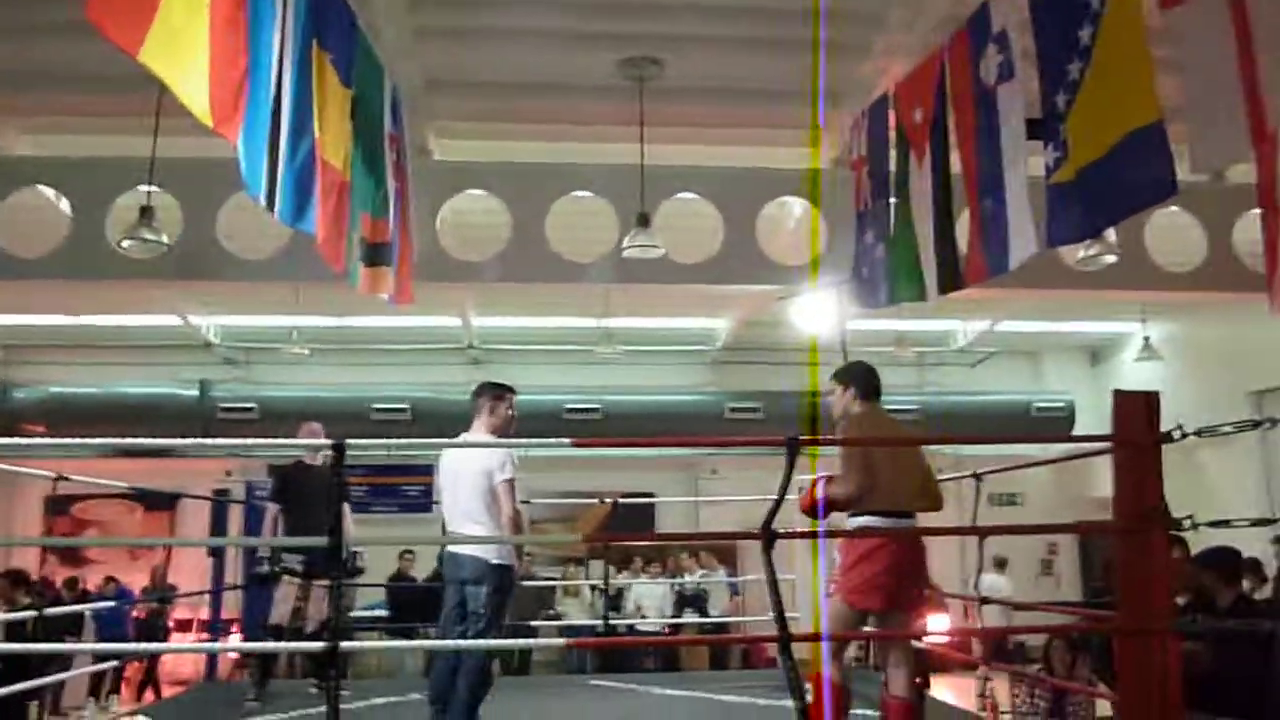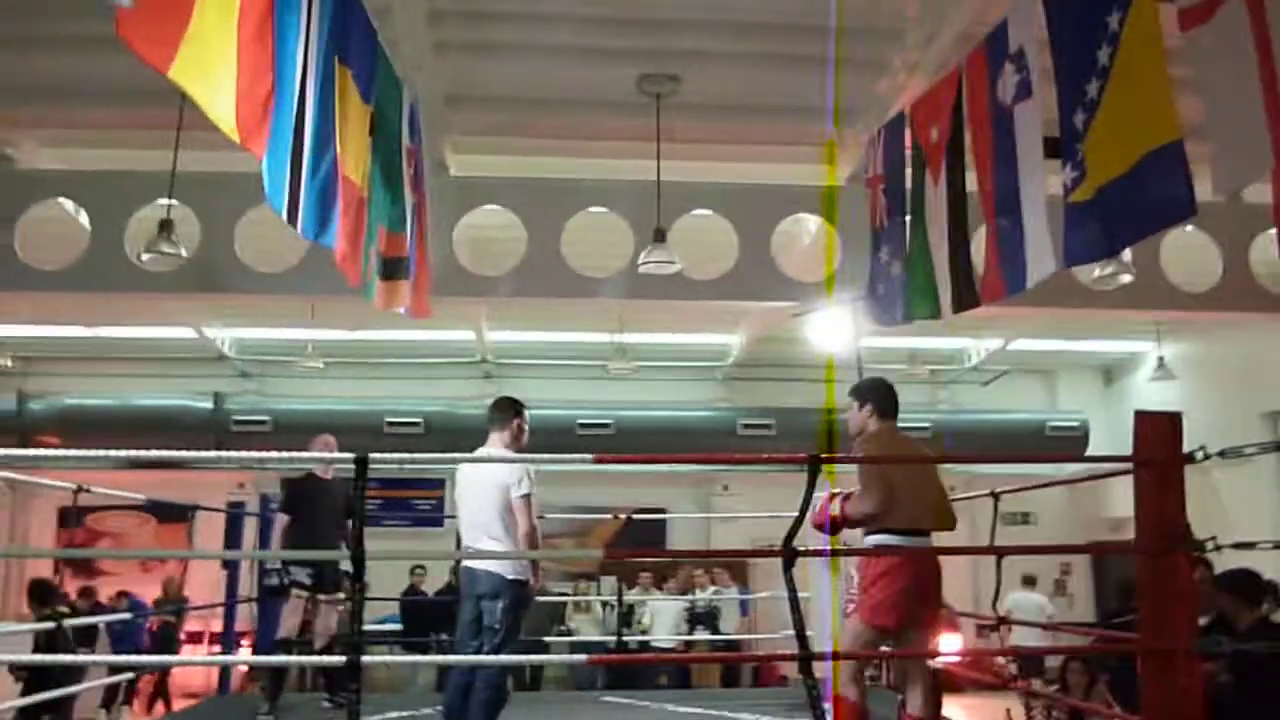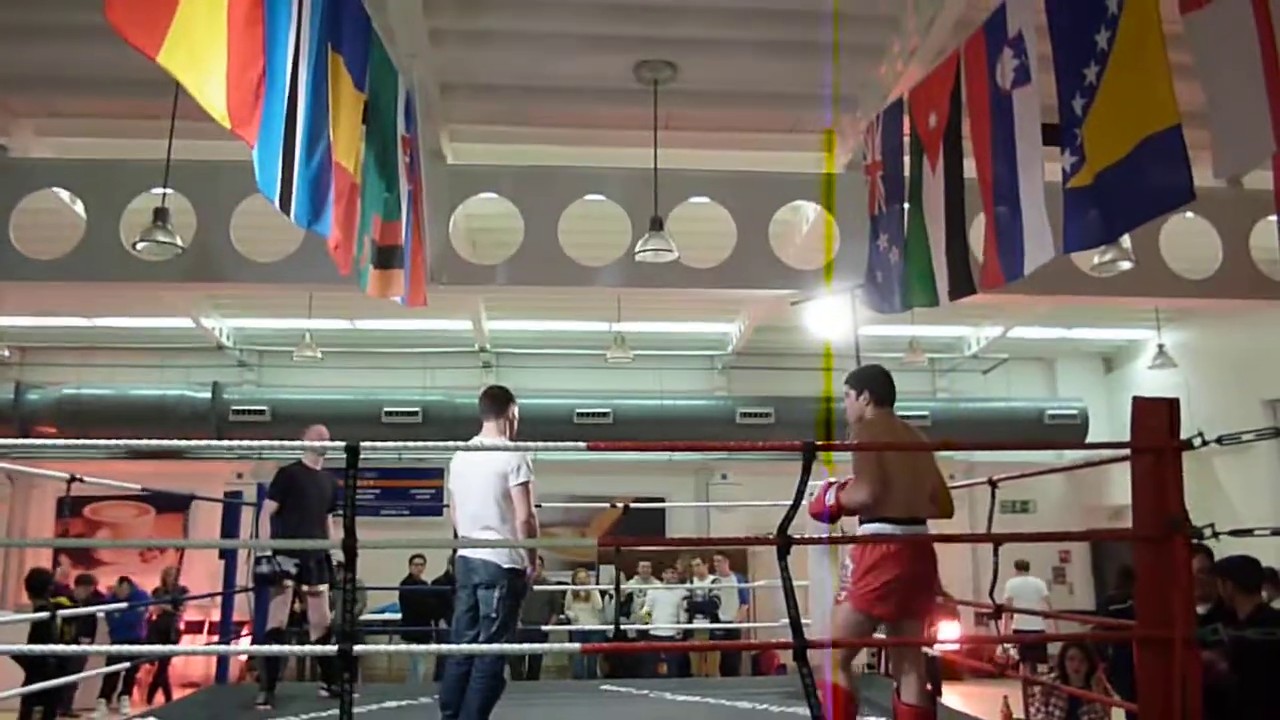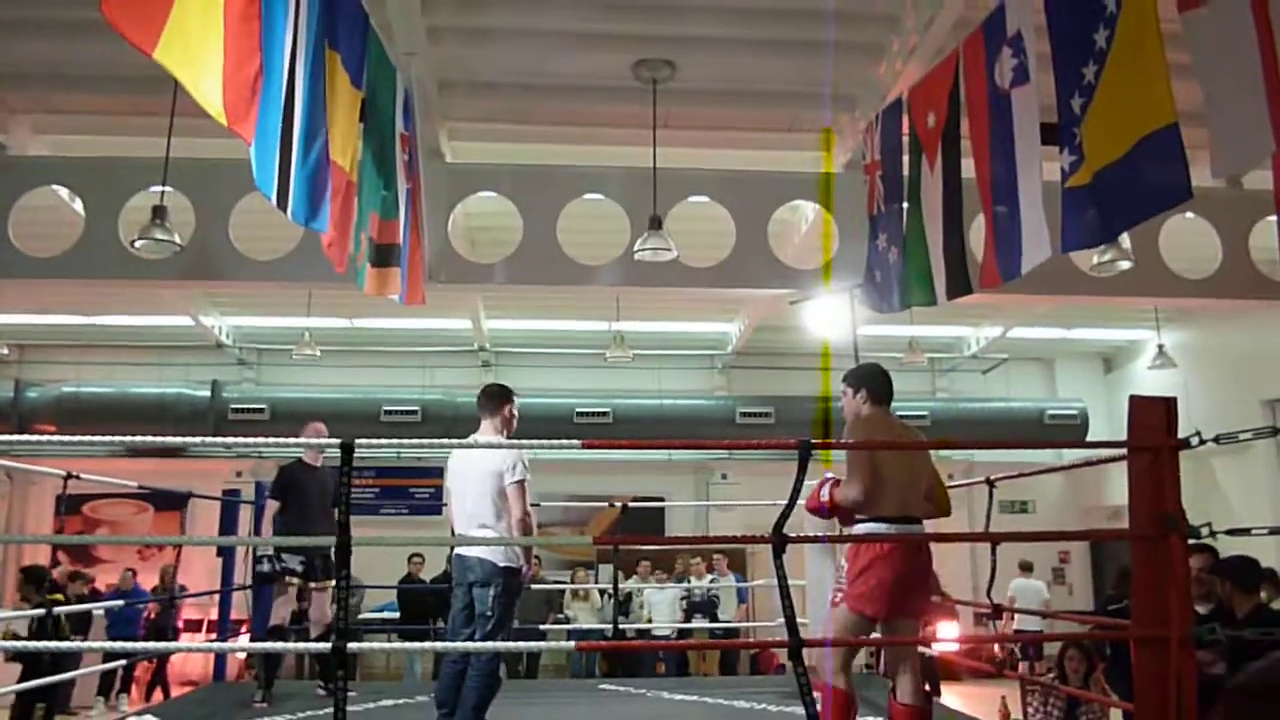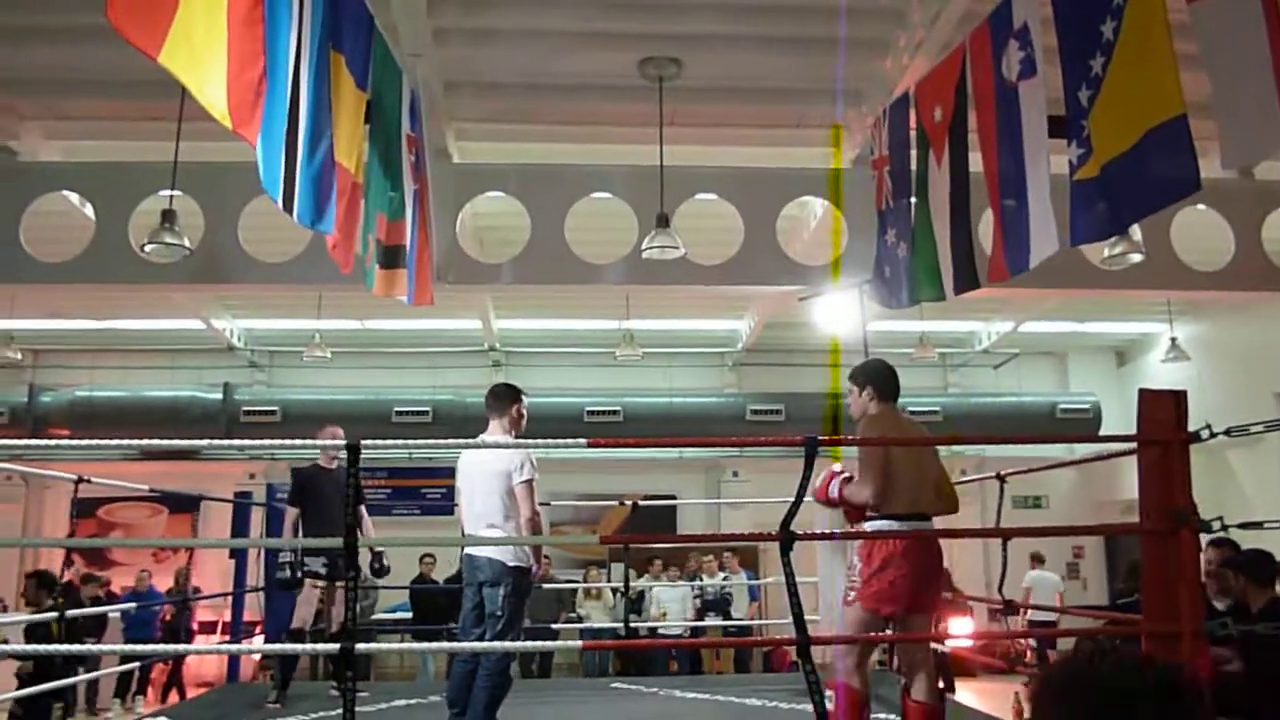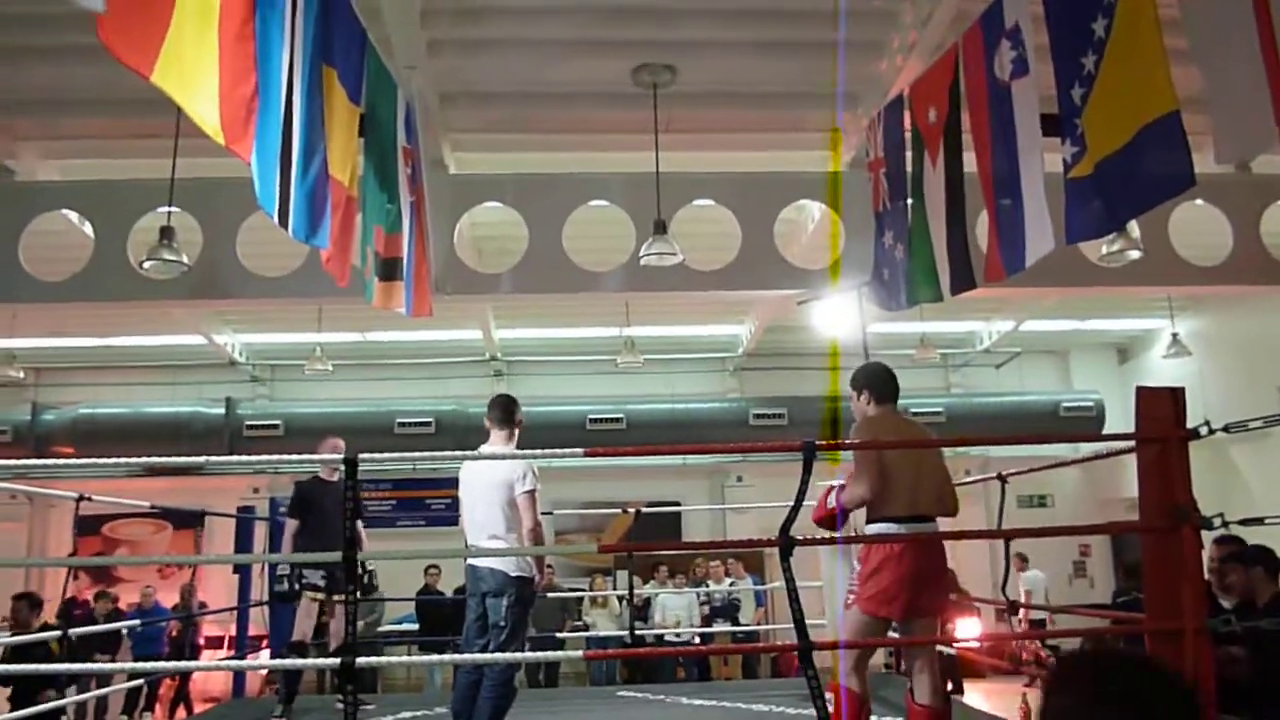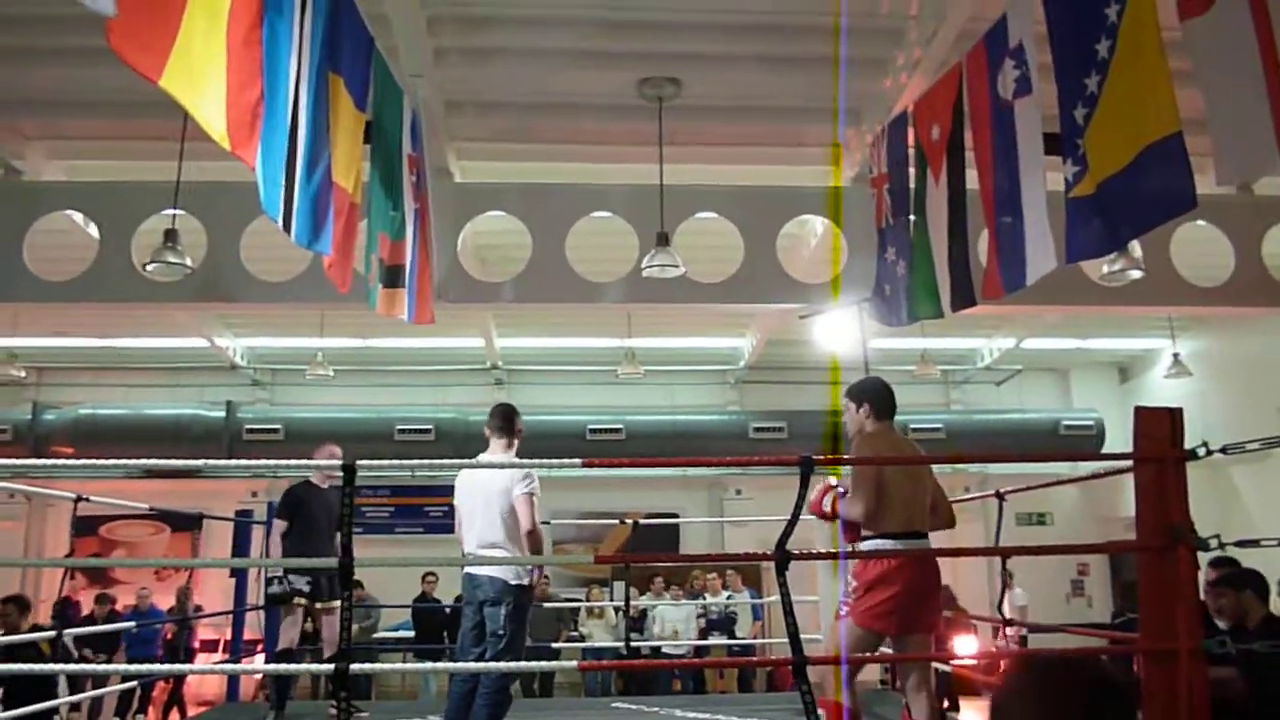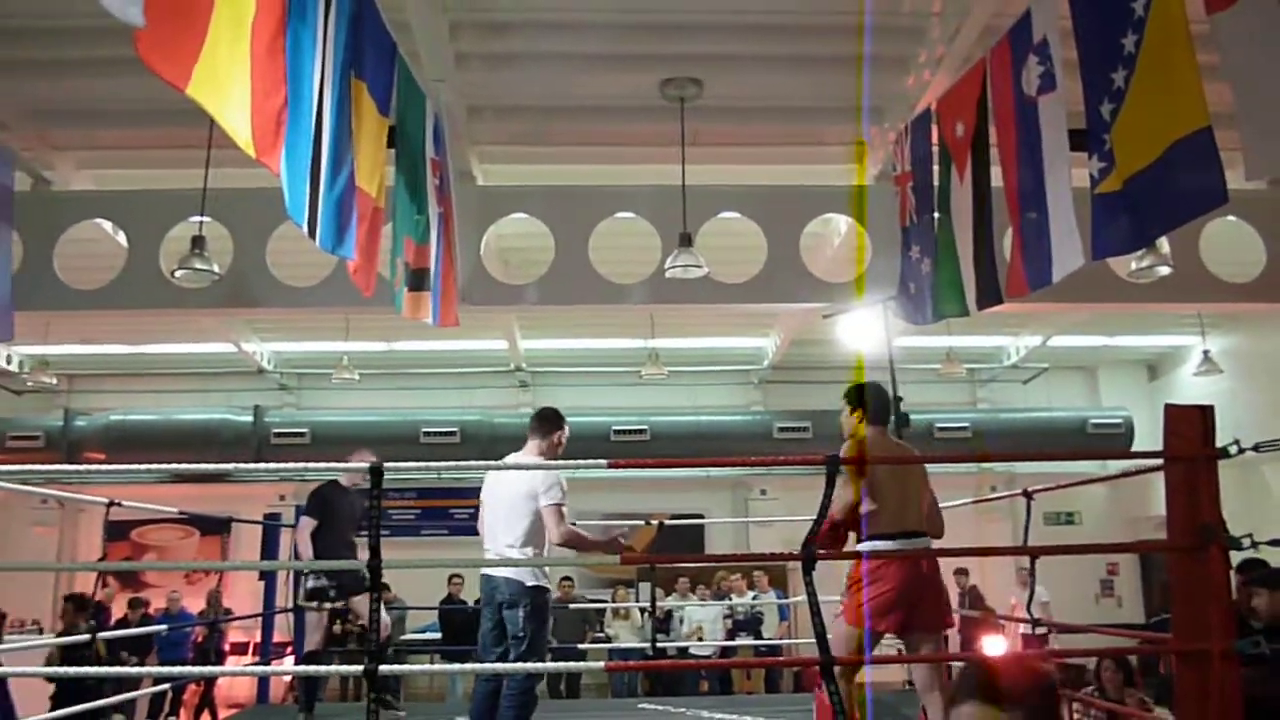
dt=0.4s
person 1, frame 1
left shoulder: (853, 425)
right shoulder: (904, 433)
left elbow: (854, 485)
right elbow: (933, 499)
left wrist: (824, 492)
left hip: (871, 543)
right hip: (907, 544)
left knee: (827, 648)
right knee: (897, 657)
person 1, frame 2
left shoulder: (870, 442)
right shoulder: (920, 452)
left elbow: (873, 503)
right elbow: (946, 518)
left wrist: (838, 510)
left hip: (888, 562)
right hip: (922, 563)
left knee: (845, 669)
right knee: (914, 673)
person 1, frame 3
left shoulder: (866, 429)
right shoulder: (917, 439)
left elbow: (866, 492)
right elbow: (944, 506)
left wrist: (834, 499)
left hip: (883, 551)
right hip: (919, 551)
left knee: (835, 657)
right knee: (909, 664)
person 1, frame 4
left shoulder: (861, 427)
right shoulder: (913, 438)
left elbow: (858, 489)
right elbow: (941, 505)
left wrist: (828, 495)
left hip: (877, 550)
right hip: (914, 551)
left knee: (833, 662)
right knee: (904, 664)
person 1, frame 5
left shoulder: (873, 425)
right shoulder: (920, 434)
left elbow: (870, 492)
right elbow: (949, 502)
left wrist: (838, 489)
left hip: (889, 548)
right hip: (924, 547)
left knee: (848, 659)
right knee: (918, 662)
person 1, frame 6
left shoulder: (869, 427)
right shoulder: (924, 435)
left elbow: (864, 489)
right elbow: (949, 504)
left wrist: (836, 500)
left hip: (890, 549)
right hip: (928, 549)
left knee: (849, 663)
right knee: (923, 664)
person 1, frame 7
left shoulder: (866, 443)
right shoulder: (913, 451)
left elbow: (861, 509)
right elbow: (945, 516)
left wrist: (833, 503)
left hip: (885, 567)
right hip: (921, 566)
left knee: (831, 675)
right knee: (917, 684)
person 1, frame 8
left shoulder: (856, 447)
right shoulder: (908, 454)
left elbow: (846, 503)
right elbow: (935, 526)
left wrist: (832, 520)
left hip: (881, 567)
right hip: (922, 564)
left knee: (834, 674)
right knee: (932, 685)
person 2, frame 1
left shoulder: (449, 452)
right shoulder: (498, 452)
right elbow: (510, 514)
right wrist: (518, 554)
left hip: (455, 554)
right hip: (490, 558)
left knee: (451, 639)
right knee: (479, 645)
person 2, frame 2
left shoulder: (465, 467)
right shoulder: (515, 467)
right elbow: (526, 529)
right wrist: (535, 571)
left hip: (471, 570)
right hip: (505, 574)
left knee: (466, 653)
right knee: (493, 660)
person 2, frame 3
left shoulder: (460, 456)
right shoulder: (513, 456)
right elbow: (525, 518)
right wrist: (532, 560)
left hip: (466, 560)
right hip: (502, 563)
left knee: (462, 645)
right knee: (490, 651)
person 2, frame 4
left shoulder: (457, 454)
right shoulder: (509, 454)
right elbow: (520, 516)
right wrist: (528, 559)
left hip: (462, 557)
right hip: (497, 561)
left knee: (458, 644)
right knee: (486, 650)
person 2, frame 5
left shoulder: (467, 454)
right shoulder: (517, 454)
right elbow: (529, 516)
right wrist: (538, 558)
left hip: (473, 558)
right hip: (507, 561)
left knee: (469, 643)
right knee: (496, 650)
person 2, frame 6
left shoulder: (468, 465)
right shoulder: (520, 464)
right elbow: (531, 526)
right wrist: (540, 569)
left hip: (476, 569)
right hip: (510, 571)
left knee: (473, 654)
right knee: (501, 661)
person 2, frame 7
left shoulder: (466, 473)
right shoulder: (519, 472)
right elbow: (529, 526)
right wrist: (538, 563)
left hip: (473, 576)
right hip: (507, 579)
left knee: (468, 663)
right knee: (497, 669)
person 2, frame 8
left shoulder: (495, 470)
right shoulder: (547, 476)
right elbow: (557, 536)
right wrist: (604, 545)
left hip: (491, 577)
right hip: (526, 580)
left knee: (491, 665)
right knee: (524, 670)
person 3, frame 1
left shoulder: (334, 475)
right shoulder: (288, 473)
left elbow: (344, 513)
right elbow: (272, 513)
right wrist: (264, 551)
left hip: (325, 554)
right hip: (294, 552)
left knee: (317, 619)
right knee: (280, 617)
left ankle: (321, 676)
right ankle: (259, 682)
person 3, frame 2
left shoulder: (342, 489)
right shoulder: (298, 485)
left elbow: (348, 530)
right elbow: (280, 526)
left hip: (330, 568)
right hip: (299, 566)
left knee: (326, 634)
right knee: (287, 631)
left ankle: (332, 692)
person 3, frame 3
left shoulder: (329, 481)
right shoulder: (288, 473)
right elbow: (266, 514)
left wrist: (331, 558)
right wrist: (264, 552)
left hip: (315, 558)
right hip: (286, 556)
left knee: (322, 623)
right knee: (277, 623)
left ankle: (329, 682)
right ankle: (266, 688)
person 3, frame 4
left shoulder: (331, 477)
right shoulder: (288, 472)
right elbow: (270, 514)
right wrist: (266, 552)
left hip: (321, 556)
right hip: (291, 554)
left knee: (322, 622)
right knee: (279, 621)
left ankle: (326, 681)
right ankle: (264, 686)
person 3, frame 5
left shoulder: (349, 477)
right shoulder: (304, 476)
left elbow: (362, 516)
right elbow: (290, 520)
left wrist: (377, 550)
right wrist: (286, 557)
left hip: (344, 557)
right hip: (315, 556)
left knee: (339, 623)
right knee: (301, 621)
left ankle: (340, 681)
right ankle: (280, 686)
person 3, frame 6
left shoulder: (349, 490)
right shoulder: (306, 489)
left elbow: (358, 531)
right elbow: (290, 532)
left wrist: (368, 567)
right wrist: (284, 571)
left hip: (342, 570)
right hip: (313, 569)
left knee: (340, 635)
right knee: (302, 634)
left ankle: (346, 693)
person 3, frame 7
left shoulder: (337, 499)
right shoulder: (296, 493)
right elbow: (276, 534)
right wrist: (275, 574)
left hip: (327, 576)
right hip: (297, 574)
left knee: (334, 641)
right knee: (289, 641)
person 3, frame 8
left shoulder: (359, 502)
right shoulder: (323, 493)
right elbow: (302, 533)
left wrist: (368, 571)
right wrist: (311, 570)
left hip: (350, 574)
right hip: (323, 575)
left knee: (382, 625)
right knee: (314, 643)
left ankle: (378, 691)
